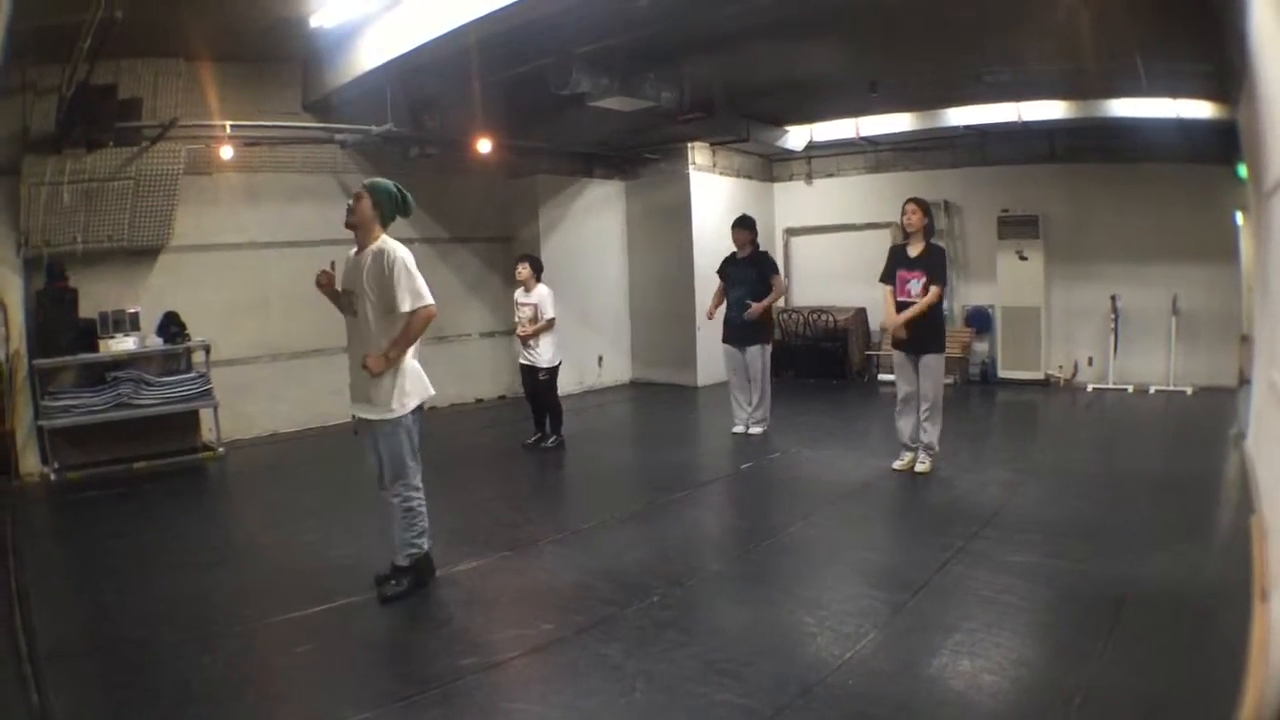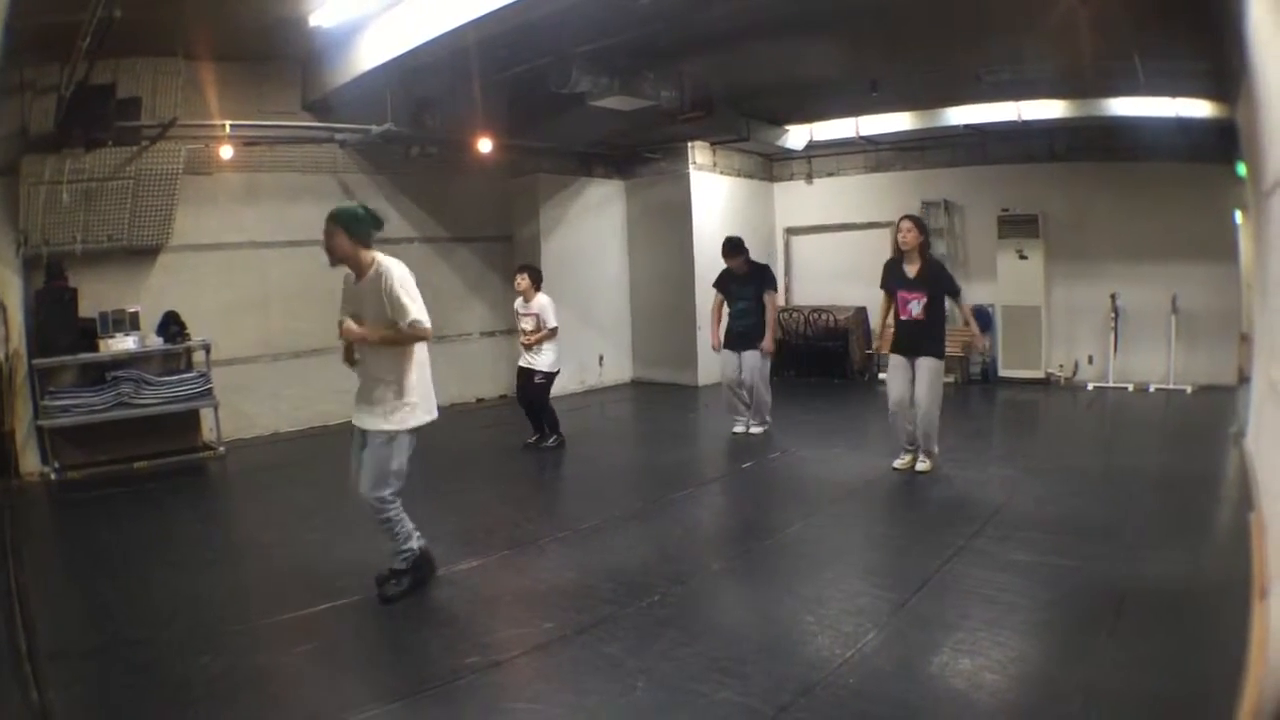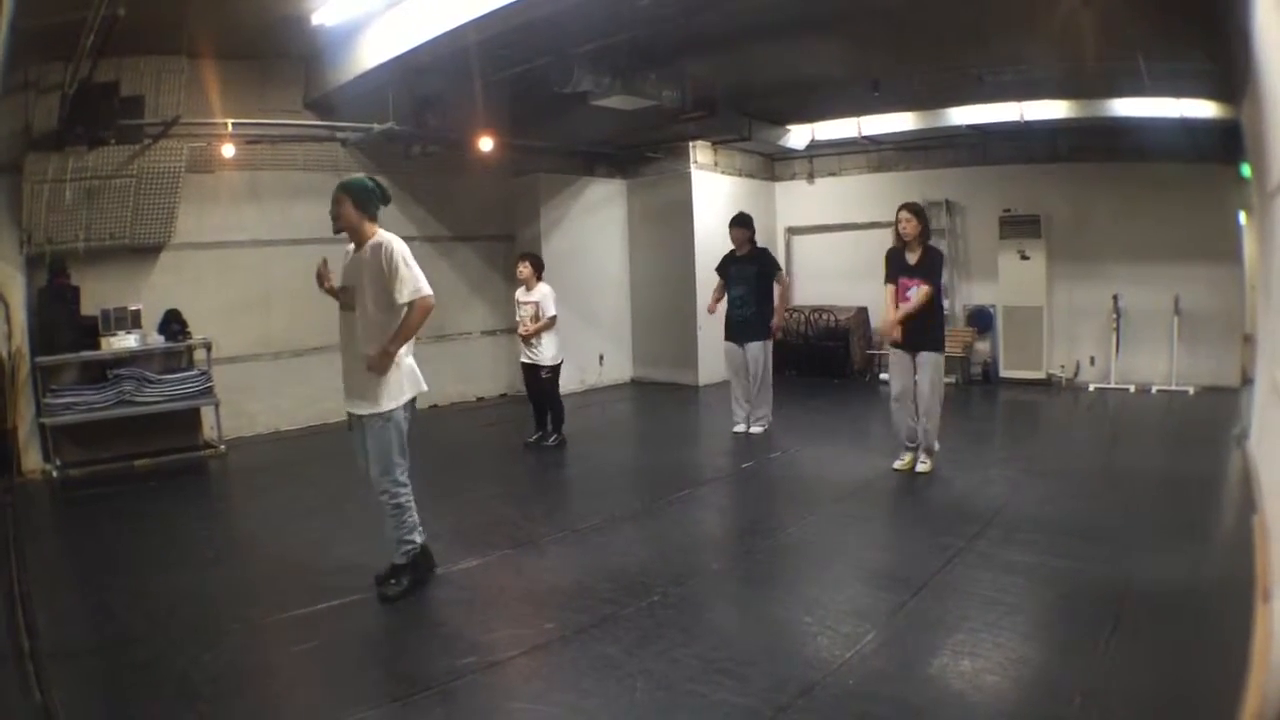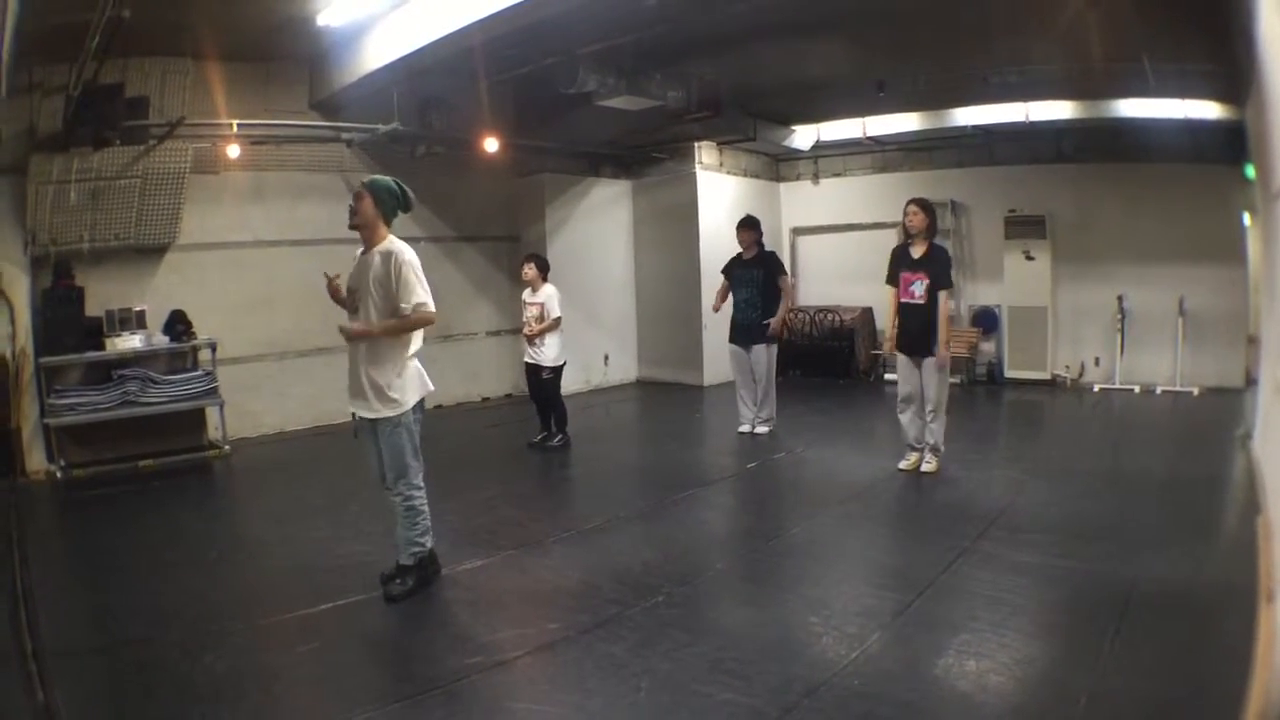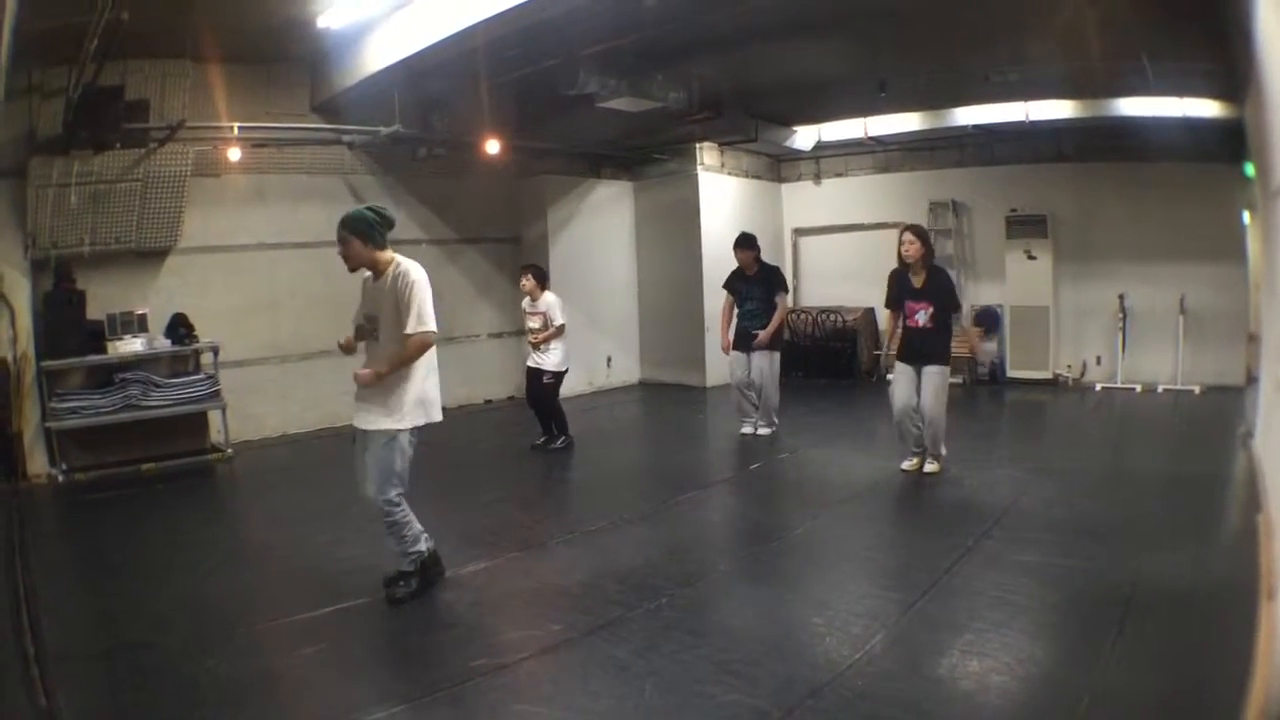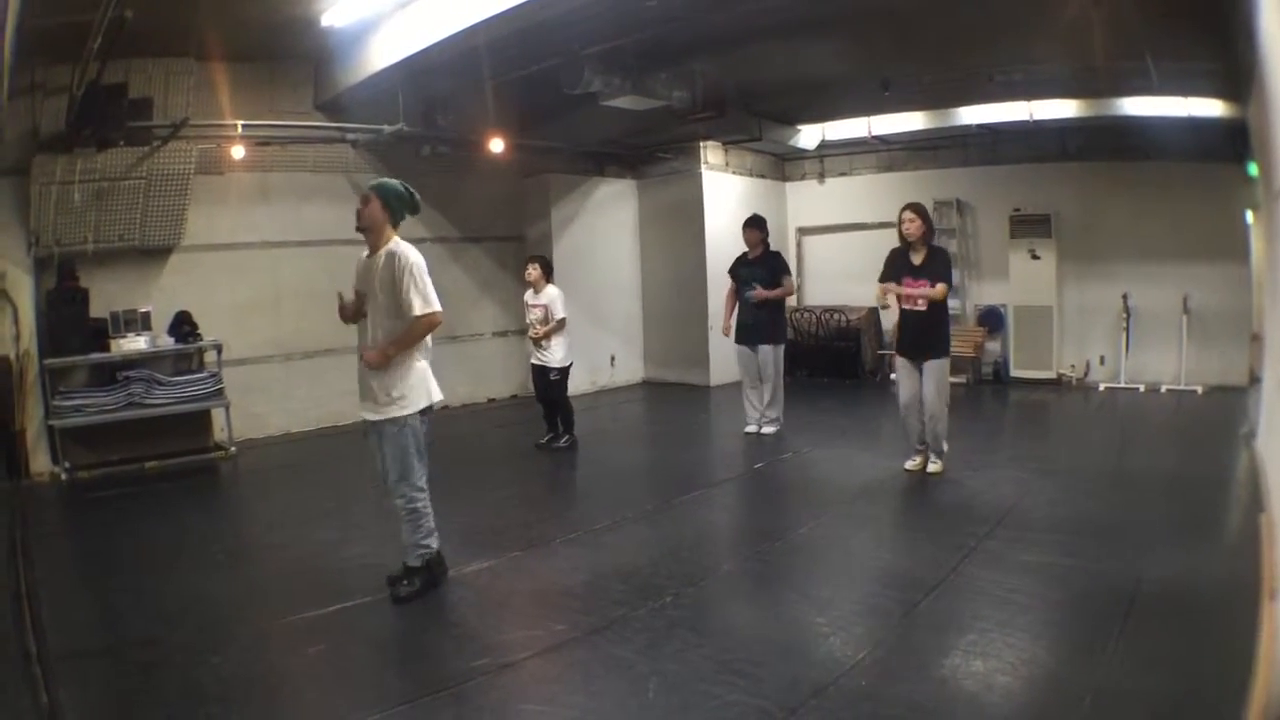
dt=0.5s
person 1, frame 1
left shoulder: (391, 254)
right shoulder: (353, 258)
left elbow: (426, 310)
left wrist: (389, 357)
right wrist: (331, 292)
left hip: (395, 391)
right hip: (367, 392)
left knee: (404, 482)
right knee: (389, 482)
left ankle: (414, 562)
right ankle: (409, 558)
person 1, frame 2
left shoulder: (391, 274)
right shoulder: (351, 280)
left elbow: (420, 331)
left wrist: (364, 335)
right wrist: (347, 342)
left hip: (400, 402)
right hip: (371, 400)
left knee: (377, 490)
right knee: (366, 486)
left ankle: (414, 560)
right ankle: (409, 557)
person 1, frame 3
left shoulder: (388, 247)
right shoulder: (352, 252)
left elbow: (424, 301)
left wrist: (389, 350)
right wrist: (329, 288)
left hip: (388, 386)
right hip: (360, 386)
left knee: (390, 477)
right knee: (376, 475)
left ankle: (414, 557)
right ankle: (408, 554)
person 1, frame 4
left shoulder: (398, 255)
right shoulder: (361, 257)
left elbow: (425, 314)
left wrist: (369, 329)
right wrist: (340, 299)
left hip: (396, 387)
right hip: (367, 387)
left knee: (405, 481)
right knee: (392, 479)
left ankle: (417, 560)
right ankle: (416, 555)
person 1, frame 5
left shoulder: (409, 275)
right shoulder: (368, 281)
left elbow: (425, 337)
left wrist: (378, 372)
right wrist: (353, 341)
left hip: (402, 405)
right hip: (374, 403)
left knee: (384, 492)
right knee: (377, 489)
left ankle: (419, 563)
right ankle: (420, 556)
person 1, frame 6
left shoulder: (403, 257)
right shoulder: (364, 260)
left elbow: (432, 317)
left wrist: (386, 351)
right wrist: (348, 314)
left hip: (403, 390)
right hip: (377, 390)
left knee: (408, 483)
right knee: (398, 481)
left ankle: (425, 562)
right ankle: (423, 556)
person 2, frame 1
left shoulder: (936, 253)
right shoulder: (895, 252)
left elbow: (934, 295)
right elbow: (889, 291)
left wrist: (903, 317)
right wrist: (893, 320)
left hip: (930, 336)
right hip: (903, 336)
left knee: (930, 397)
right knee: (905, 395)
left ankle: (927, 451)
right ankle: (909, 449)
person 2, frame 2
left shoulder: (935, 268)
right shoulder: (891, 267)
left elbow: (958, 300)
left wrist: (976, 334)
right wrist: (880, 333)
left hip: (930, 347)
right hip: (901, 347)
left knee: (925, 403)
right knee: (897, 401)
left ankle: (926, 452)
right ankle: (908, 449)
person 2, frame 3
left shoulder: (934, 256)
right shoulder: (893, 255)
left elbow: (924, 294)
right elbow: (891, 292)
left wrist: (896, 316)
right wrist: (891, 323)
left hip: (929, 337)
right hip: (902, 335)
left knee: (928, 397)
right knee: (900, 395)
left ankle: (927, 450)
right ankle: (909, 448)
person 2, frame 4
left shoulder: (939, 255)
right shoulder: (898, 253)
left elbow: (944, 299)
right elbow: (895, 295)
left wrist: (942, 342)
right wrist: (889, 334)
left hip: (931, 338)
right hip: (905, 338)
left knee: (933, 399)
right knee: (907, 397)
left ankle: (932, 452)
right ankle: (914, 449)
person 2, frame 5
left shoulder: (940, 277)
right shoulder: (896, 277)
left elbow: (958, 313)
left wrist: (974, 343)
right wrist: (887, 348)
left hip: (936, 355)
right hip: (907, 354)
left knee: (930, 409)
right knee: (901, 406)
left ankle: (934, 454)
right ankle: (915, 451)
person 2, frame 6
left shoulder: (940, 256)
right shoulder: (896, 256)
left elbow: (941, 292)
right elbow: (883, 288)
left wrist: (904, 291)
right wrist: (882, 297)
left hip: (935, 341)
right hip: (907, 341)
left knee: (934, 402)
right knee: (908, 401)
left ankle: (937, 453)
right ankle: (920, 450)
person 3, frame 1
left shoulder: (763, 260)
right shoulder: (728, 262)
left elbow: (780, 289)
right elbow: (721, 290)
left wrist: (762, 305)
right wrist: (713, 306)
left hip: (757, 329)
right hip: (732, 329)
left knee: (758, 377)
right knee: (736, 377)
left ankle: (758, 421)
right ankle: (741, 420)
person 3, frame 2
left shoulder: (762, 272)
right shoulder: (725, 276)
left elbow: (770, 305)
right elbow: (717, 306)
left wrist: (768, 339)
right wrist: (715, 335)
left hip: (756, 339)
right hip: (733, 337)
left knee: (754, 380)
right knee: (729, 379)
left ankle: (759, 420)
right ankle: (741, 419)
person 3, frame 3
left shoulder: (763, 256)
right shoulder: (728, 260)
left elbow: (783, 284)
right elbow: (720, 287)
left wrist: (779, 314)
right wrist: (714, 301)
left hip: (758, 328)
right hip: (733, 327)
left knee: (759, 375)
right knee: (737, 376)
left ankle: (760, 420)
right ankle: (741, 419)
person 3, frame 4
left shoulder: (769, 259)
right shoulder: (734, 263)
left elbow: (786, 289)
right elbow: (724, 288)
left wrist: (779, 317)
right wrist: (718, 302)
left hip: (763, 329)
right hip: (738, 329)
left knee: (763, 377)
right knee: (742, 378)
left ankle: (765, 420)
right ankle: (747, 419)
person 3, frame 5
left shoulder: (772, 274)
right shoulder: (735, 277)
left elbow: (782, 306)
right elbow: (728, 306)
left wrist: (768, 332)
right wrist: (724, 336)
left hip: (766, 338)
right hip: (742, 337)
left knee: (763, 381)
right knee: (738, 380)
left ankle: (767, 421)
right ankle: (749, 420)
person 3, frame 6
left shoulder: (774, 259)
right shoulder: (740, 262)
left elbow: (790, 288)
right elbow: (732, 292)
left wrist: (765, 294)
right wrist: (727, 319)
left hip: (770, 328)
right hip: (745, 328)
left knee: (770, 377)
right knee: (749, 377)
left ankle: (772, 420)
right ankle: (753, 419)
person 4, frame 1
left shoulder: (543, 292)
right shoulder: (518, 294)
left elbow: (550, 321)
left wrist: (530, 331)
right wrist: (519, 330)
left hip: (545, 356)
right hip: (526, 356)
left knee: (548, 396)
right knee: (532, 397)
left ankle: (556, 435)
right ankle: (540, 432)
person 4, frame 2
left shoulder: (544, 302)
right shoulder: (518, 304)
left elbow: (553, 330)
left wrist: (534, 339)
right wrist: (522, 338)
left hip: (545, 360)
right hip: (527, 359)
left knee: (539, 399)
right knee: (523, 398)
left ankle: (556, 434)
right ankle: (540, 432)
person 4, frame 3
left shoulder: (544, 291)
right shoulder: (519, 293)
left elbow: (551, 319)
left wrist: (533, 330)
right wrist: (520, 330)
left hip: (547, 354)
right hip: (528, 354)
left knee: (550, 394)
right knee: (534, 395)
left ankle: (557, 433)
right ankle: (541, 430)
person 4, frame 4
left shoulder: (550, 291)
right shoulder: (526, 294)
left elbow: (556, 320)
left wrist: (537, 330)
right wrist: (526, 329)
left hip: (549, 354)
right hip: (532, 354)
left knee: (552, 395)
right knee: (536, 395)
left ankle: (561, 433)
right ankle: (545, 431)
person 4, frame 5
left shoulder: (550, 300)
right shoulder: (525, 303)
left elbow: (560, 327)
left wrist: (542, 337)
right wrist: (530, 337)
left hip: (553, 358)
right hip: (535, 358)
left knee: (548, 398)
right knee: (533, 398)
left ankle: (564, 435)
right ankle: (548, 433)
person 4, frame 6
left shoulder: (553, 293)
right shoulder: (528, 296)
left elbow: (561, 321)
left wrist: (542, 332)
right wrist: (531, 332)
left hip: (556, 355)
right hip: (538, 356)
left knee: (558, 396)
right knee: (543, 396)
left ankle: (568, 434)
right ankle: (552, 432)
